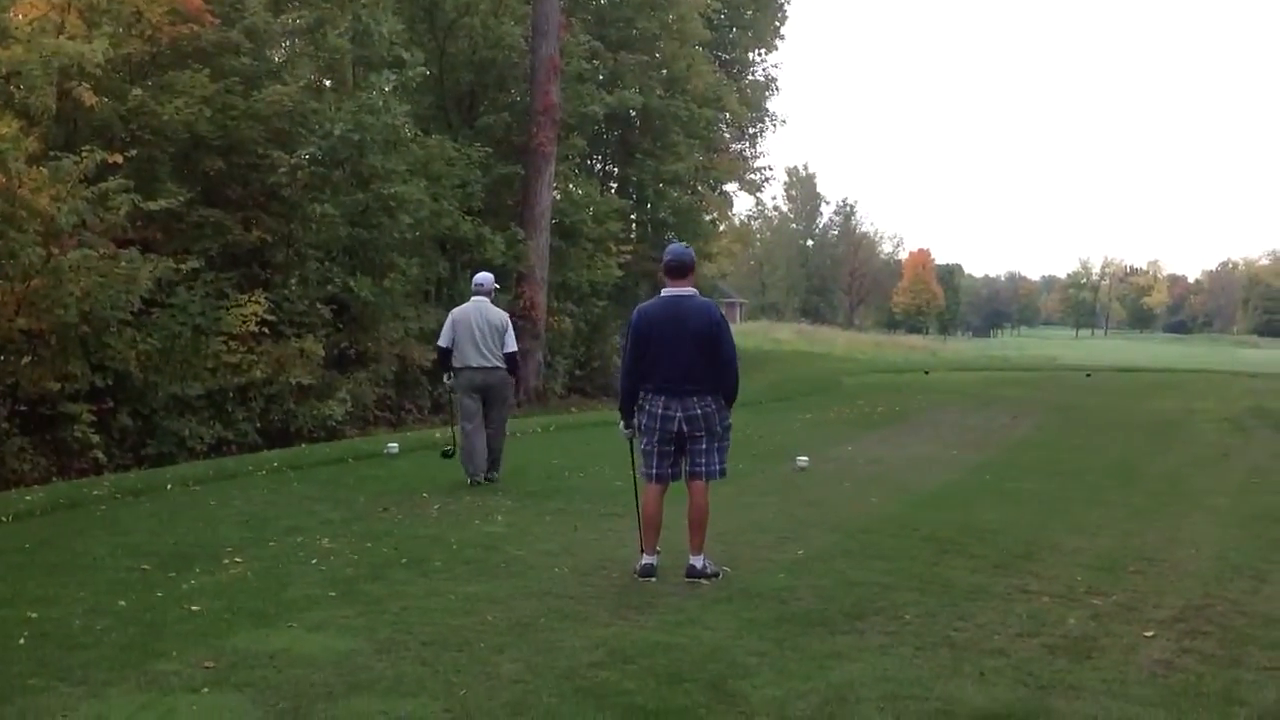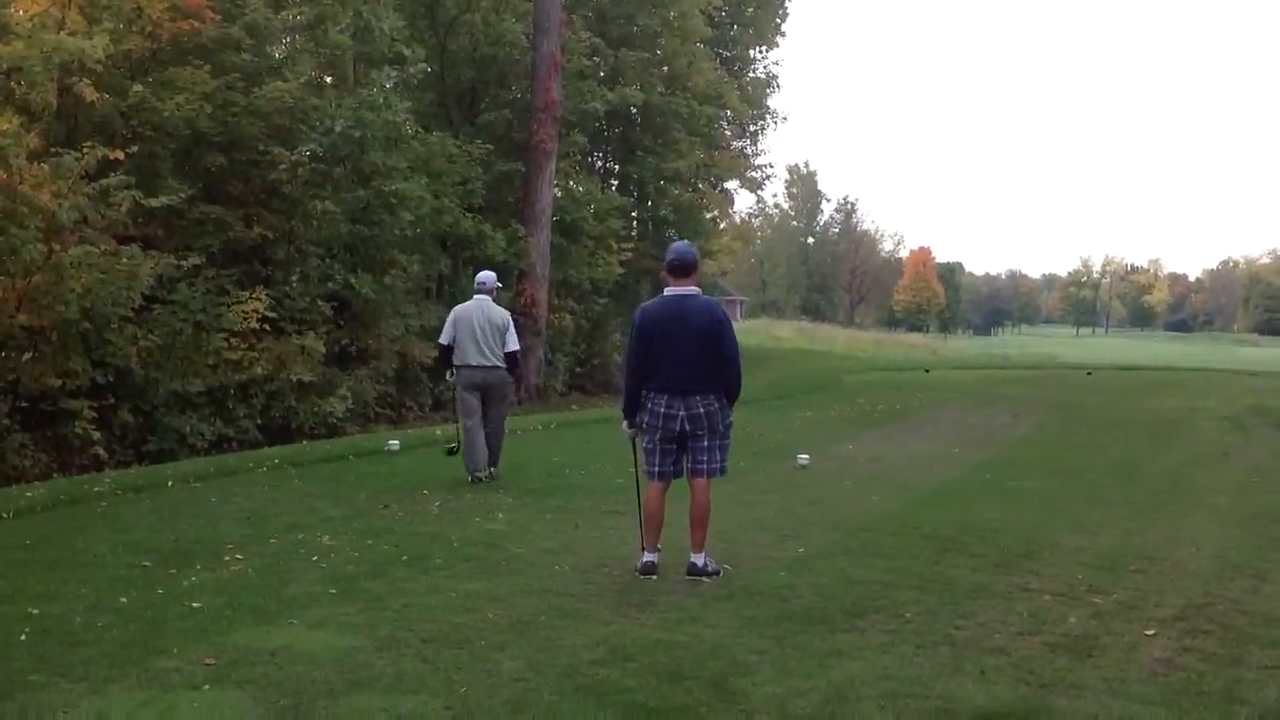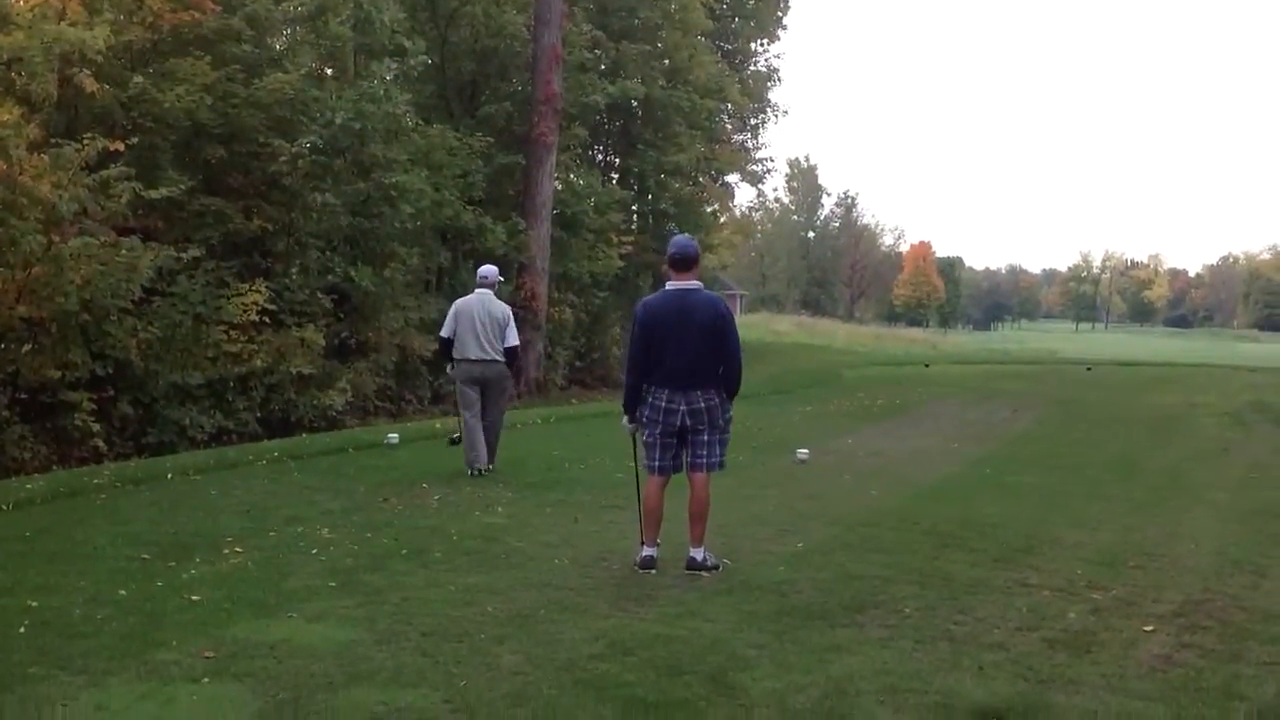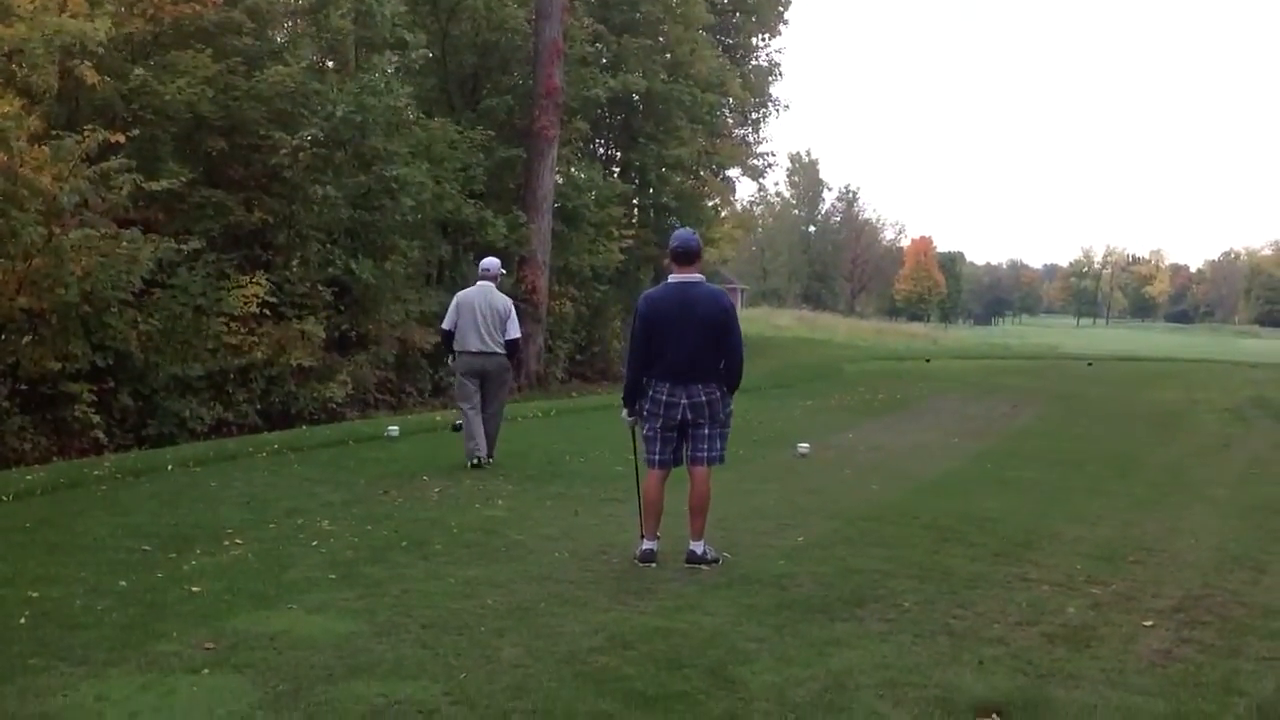
dt=0.1s
person 1, frame 1
left shoulder: (644, 313)
right shoulder: (710, 312)
left elbow: (630, 368)
right elbow: (728, 365)
left wrist: (627, 413)
right wrist: (726, 404)
left hip: (657, 406)
right hip: (702, 406)
left knee: (654, 484)
right knee: (698, 485)
left ankle: (648, 560)
right ankle: (697, 562)
person 1, frame 2
left shoulder: (647, 312)
right shoulder: (713, 310)
left elbow: (634, 368)
right elbow: (730, 364)
left wrist: (630, 413)
right wrist: (728, 402)
left hip: (659, 404)
right hip: (704, 404)
left knee: (656, 482)
right knee: (700, 483)
left ankle: (649, 557)
right ankle: (698, 559)
person 1, frame 3
left shoulder: (649, 307)
right shoulder: (716, 305)
left elbow: (636, 363)
right elbow: (732, 359)
left wrist: (631, 408)
right wrist: (727, 397)
left hip: (659, 399)
right hip: (705, 399)
left knee: (656, 476)
right knee: (700, 476)
left ankle: (648, 552)
right ankle: (697, 554)
person 1, frame 4
left shoulder: (651, 300)
right shoulder: (719, 299)
left elbow: (637, 356)
right elbow: (734, 353)
left wrist: (631, 401)
right wrist: (728, 390)
left hip: (660, 393)
right hip: (706, 393)
left knee: (655, 470)
right knee: (700, 470)
left ankle: (648, 545)
right ankle: (697, 547)
person 2, frame 1
left shoulder: (456, 314)
right shoulder: (501, 316)
left elbow: (443, 348)
right elbow: (511, 353)
left wrist: (447, 371)
right wrist: (512, 376)
left hip: (466, 376)
right hip: (497, 376)
left knee: (471, 426)
right knee: (495, 425)
left ankle: (476, 475)
right ankle: (492, 471)
person 2, frame 2
left shoulder: (458, 312)
right shoulder: (503, 315)
left elbow: (445, 345)
right elbow: (512, 352)
left wrist: (449, 368)
right wrist: (511, 375)
left hip: (467, 374)
right hip: (497, 375)
left knee: (472, 423)
right knee: (494, 423)
left ankle: (476, 471)
right ankle: (490, 467)
person 2, frame 3
left shoulder: (459, 305)
right shoulder: (504, 309)
left elbow: (445, 338)
right elbow: (512, 347)
left wrist: (451, 361)
right wrist: (510, 369)
left hip: (466, 368)
right hip: (496, 369)
left knee: (471, 416)
right knee: (491, 417)
left ankle: (476, 464)
right ankle: (487, 462)
person 2, frame 4
left shoulder: (461, 297)
right shoulder: (505, 302)
left elbow: (447, 330)
right elbow: (513, 340)
left wrist: (452, 352)
right wrist: (510, 361)
left hip: (467, 360)
right hip: (496, 361)
left knee: (470, 408)
right knee: (491, 410)
left ankle: (476, 454)
right ankle: (487, 455)
